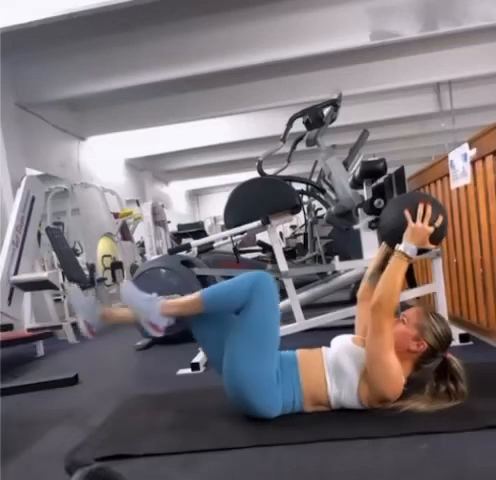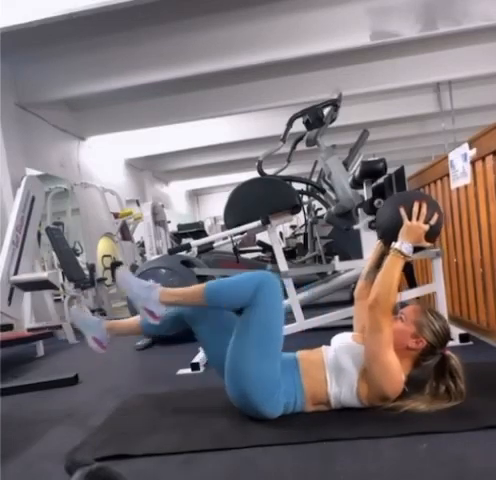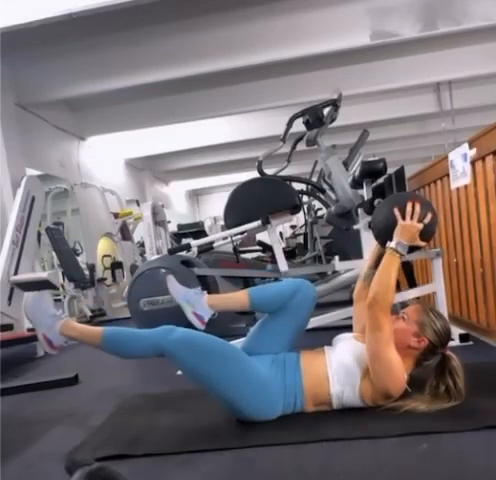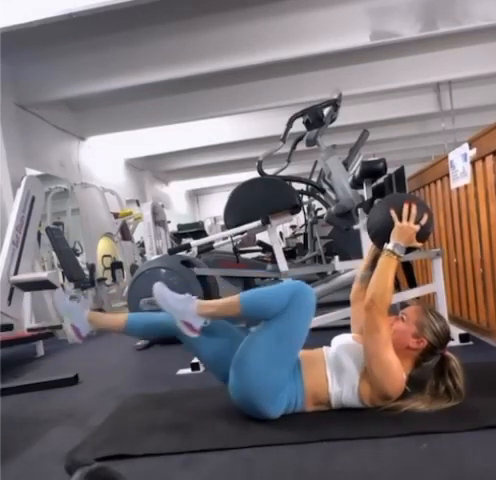
dt=0.7s
person 1, frame 1
left shoulder: (388, 381)
right shoulder: (373, 352)
left elbow: (378, 310)
right elbow: (366, 298)
left wrist: (407, 249)
right wrist: (387, 246)
left hip: (261, 391)
right hip: (266, 370)
left knee: (260, 283)
right knee: (202, 307)
left ankle: (160, 309)
right ankle: (105, 316)
person 1, frame 2
left shoulder: (389, 378)
right shoulder: (367, 346)
left elbow: (377, 309)
right elbow: (365, 298)
left wrist: (404, 246)
right wrist: (382, 244)
left hip: (262, 392)
right hip: (266, 375)
left knee: (265, 283)
right knee: (195, 309)
left ankle: (159, 302)
right ankle: (110, 330)
person 1, frame 3
left shoulder: (390, 378)
right shoulder: (371, 350)
left elbow: (375, 307)
right elbow: (362, 296)
left wrist: (399, 246)
right wrist: (381, 246)
left hip: (260, 392)
right hip: (265, 365)
left knee: (169, 338)
right knee: (302, 290)
left ankle: (65, 330)
right ankle: (206, 305)
person 1, frame 4
left shoulder: (389, 378)
right shoulder: (371, 350)
left elbow: (373, 309)
right elbow: (359, 298)
left wrist: (396, 247)
right wrist: (376, 247)
left hip: (260, 391)
right hip: (254, 375)
left knee: (300, 292)
right knee: (181, 321)
left ankle: (199, 311)
right ankle: (90, 321)
